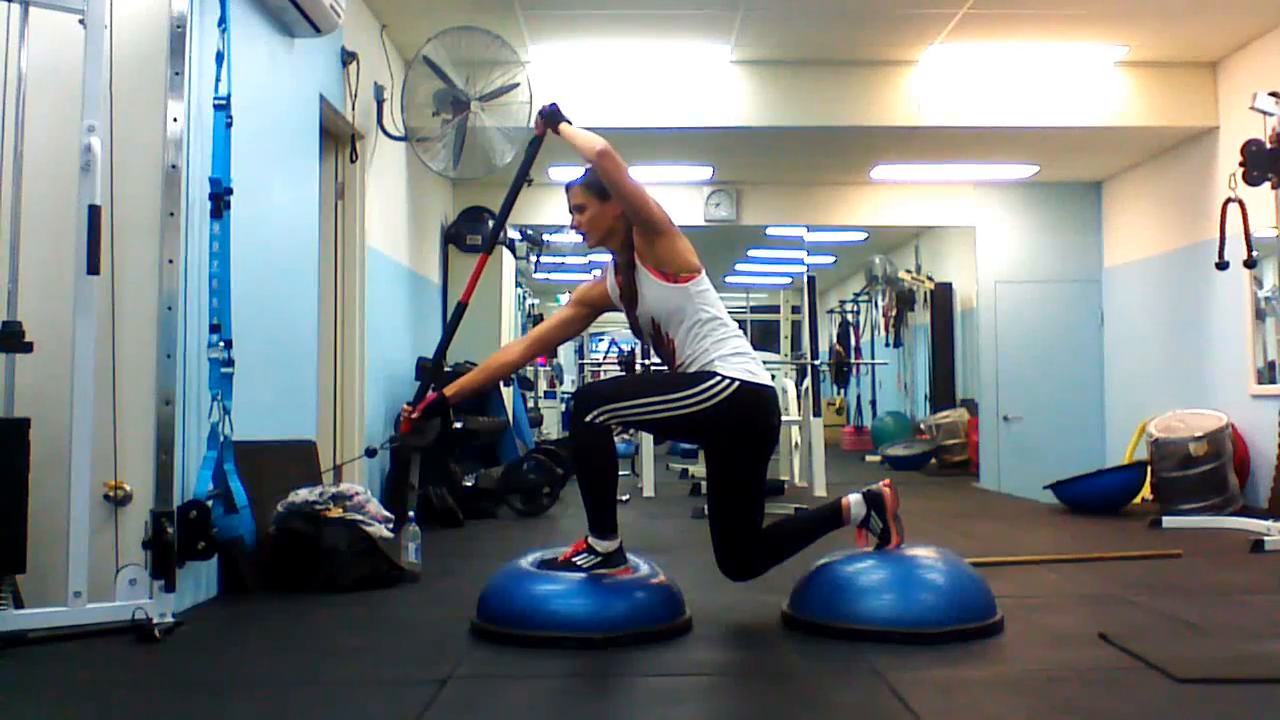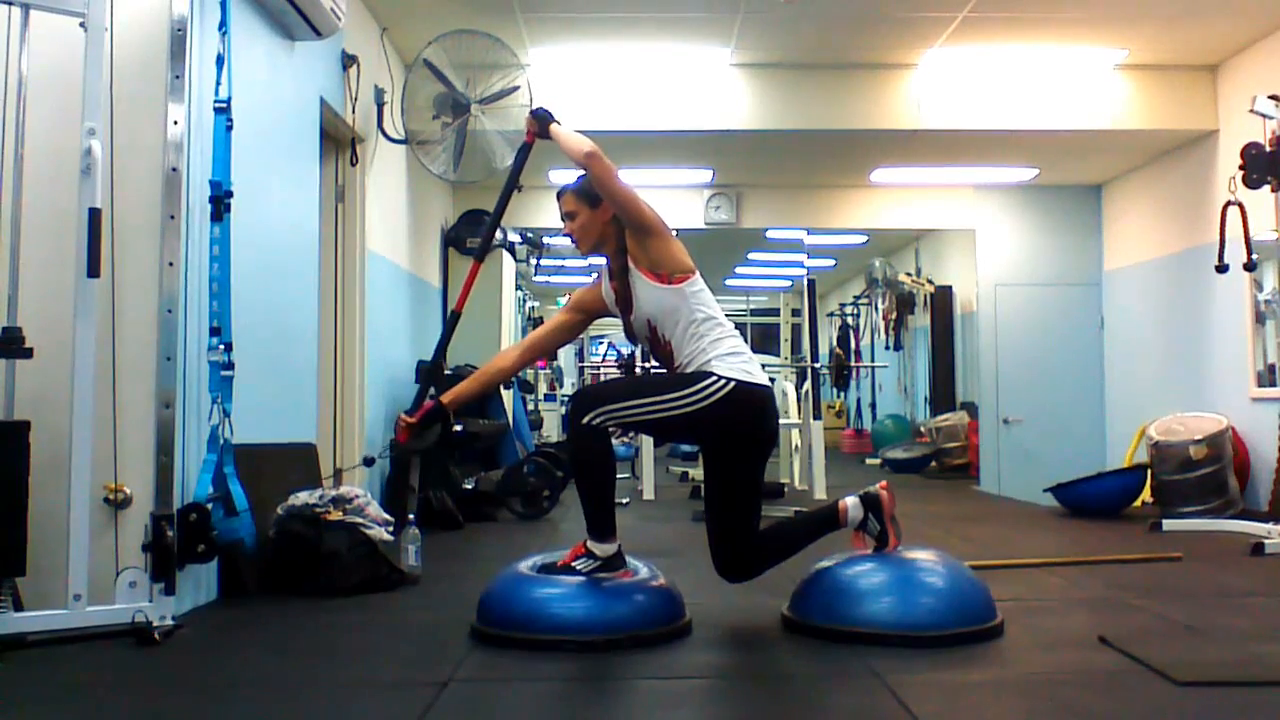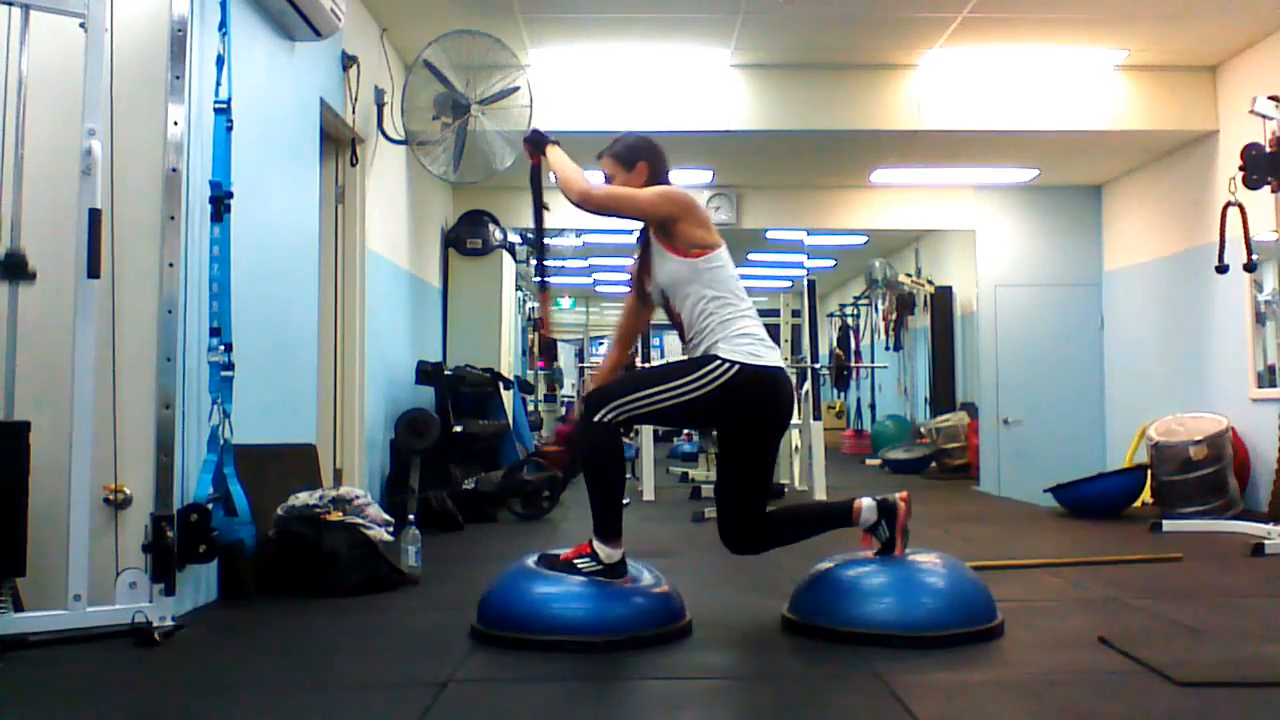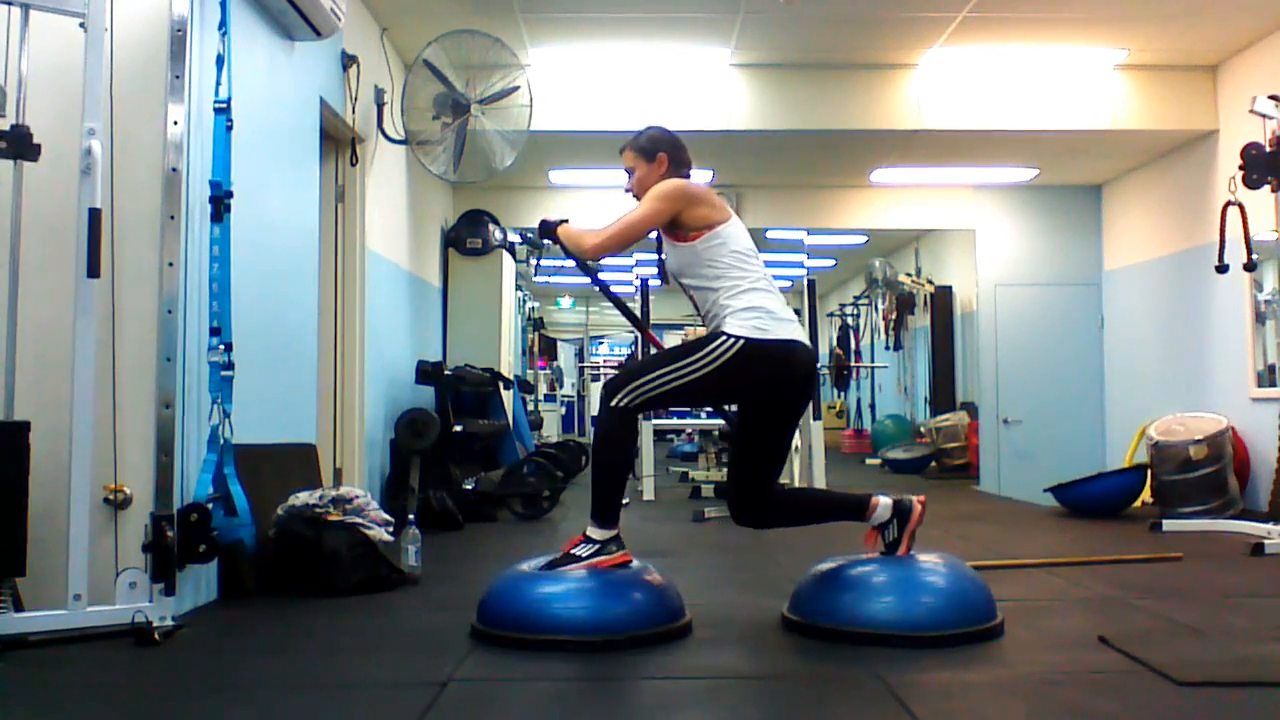
dt=0.5s
person 1, frame 1
left shoulder: (657, 240)
right shoulder: (603, 291)
left elbow: (604, 156)
right elbow: (524, 348)
left wrist: (560, 126)
right wrist: (444, 396)
left hip: (738, 394)
right hip: (733, 406)
left knee: (590, 406)
right knee: (741, 561)
left ankle: (604, 547)
right ankle: (863, 505)
person 1, frame 2
left shoulder: (650, 240)
right shoulder: (597, 297)
left elbow: (592, 157)
right elbow: (518, 355)
left wrist: (552, 127)
right wrist: (440, 405)
left hip: (736, 394)
right hip: (732, 407)
left knee: (587, 409)
right knee: (738, 562)
left ankle: (603, 551)
right ankle: (859, 509)
person 1, frame 3
left shoulder: (676, 204)
right shoulder: (648, 260)
left elbow: (585, 194)
right elbow: (620, 348)
left wrist: (548, 150)
right wrist: (575, 425)
left hip: (741, 372)
right hip: (762, 387)
left knee: (600, 410)
right knee: (743, 533)
left ankle: (607, 554)
right ankle: (876, 511)
person 1, frame 4
left shoulder: (677, 193)
right shoulder: (696, 216)
left elbow: (595, 247)
left wrist: (559, 229)
left hip: (755, 347)
right hip: (790, 360)
left knee: (619, 395)
right knee: (751, 506)
left ankle: (603, 539)
right ankle: (888, 509)
